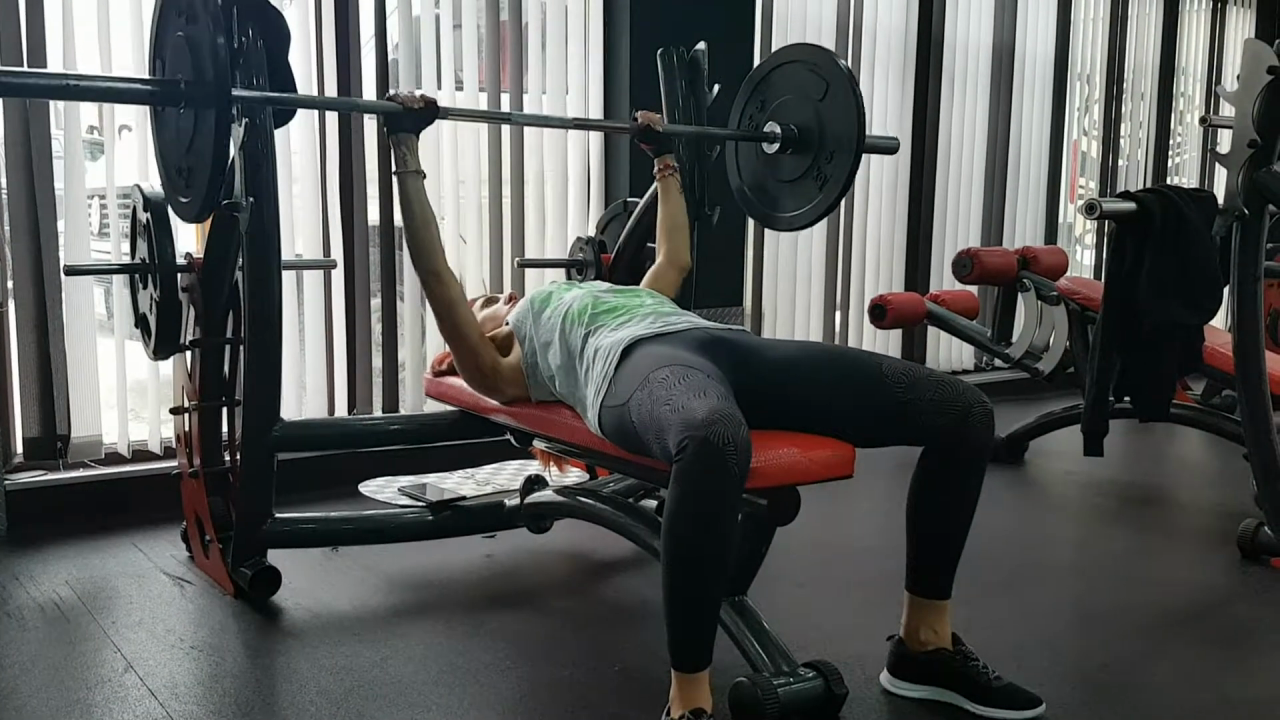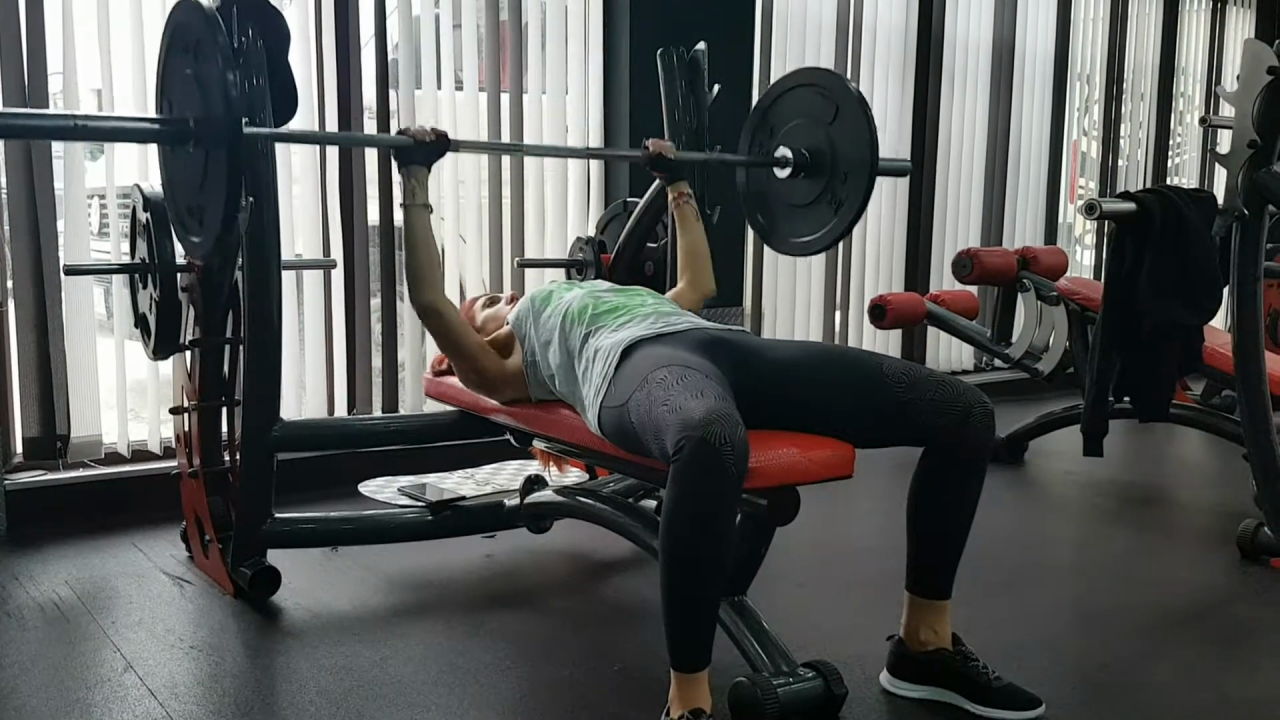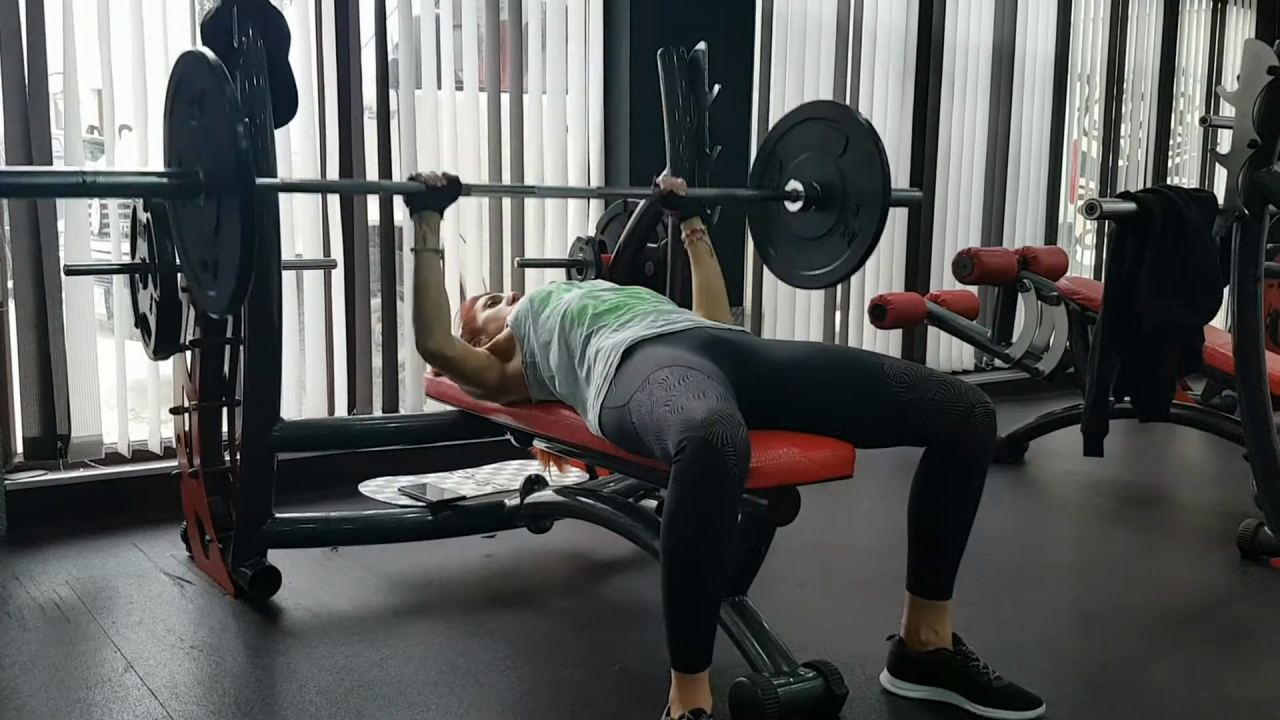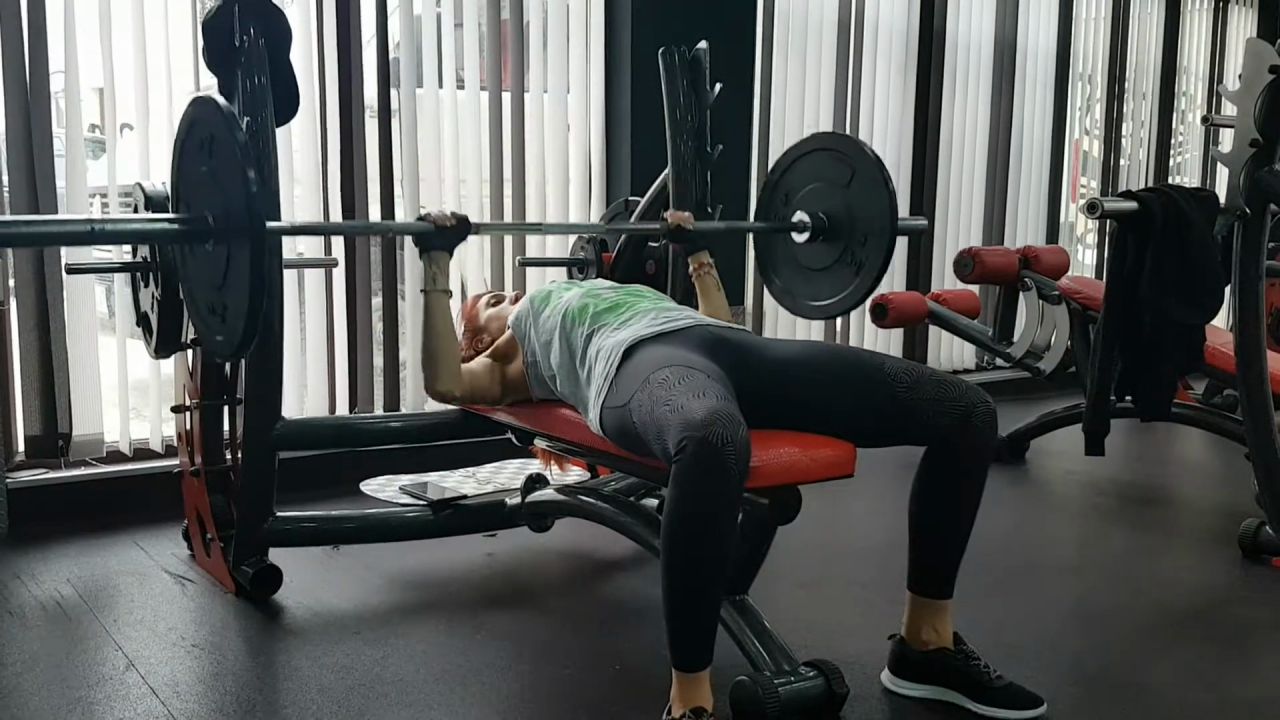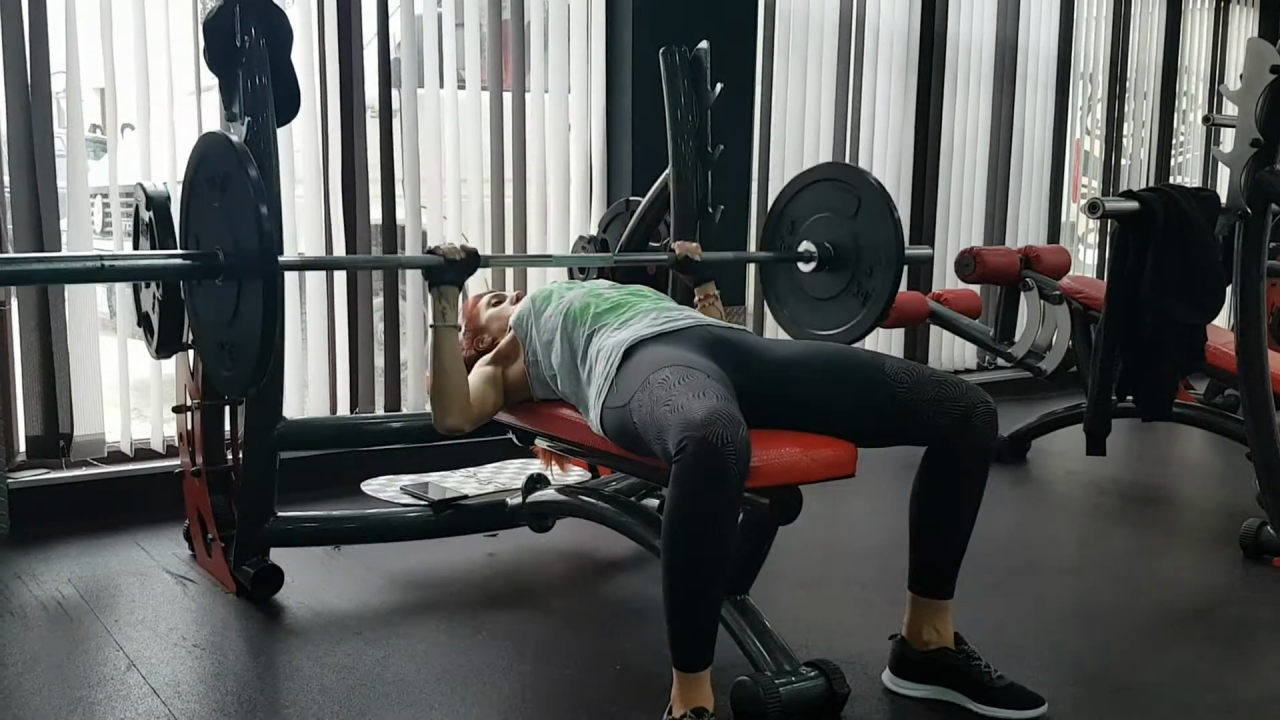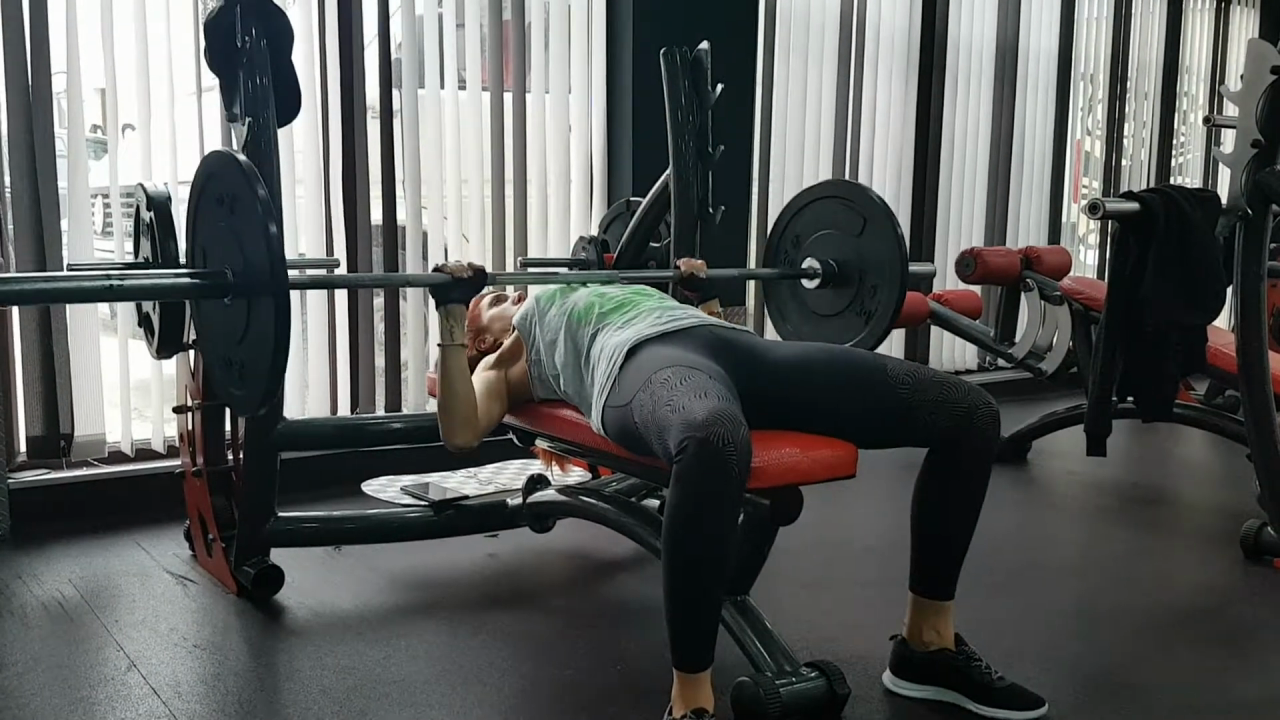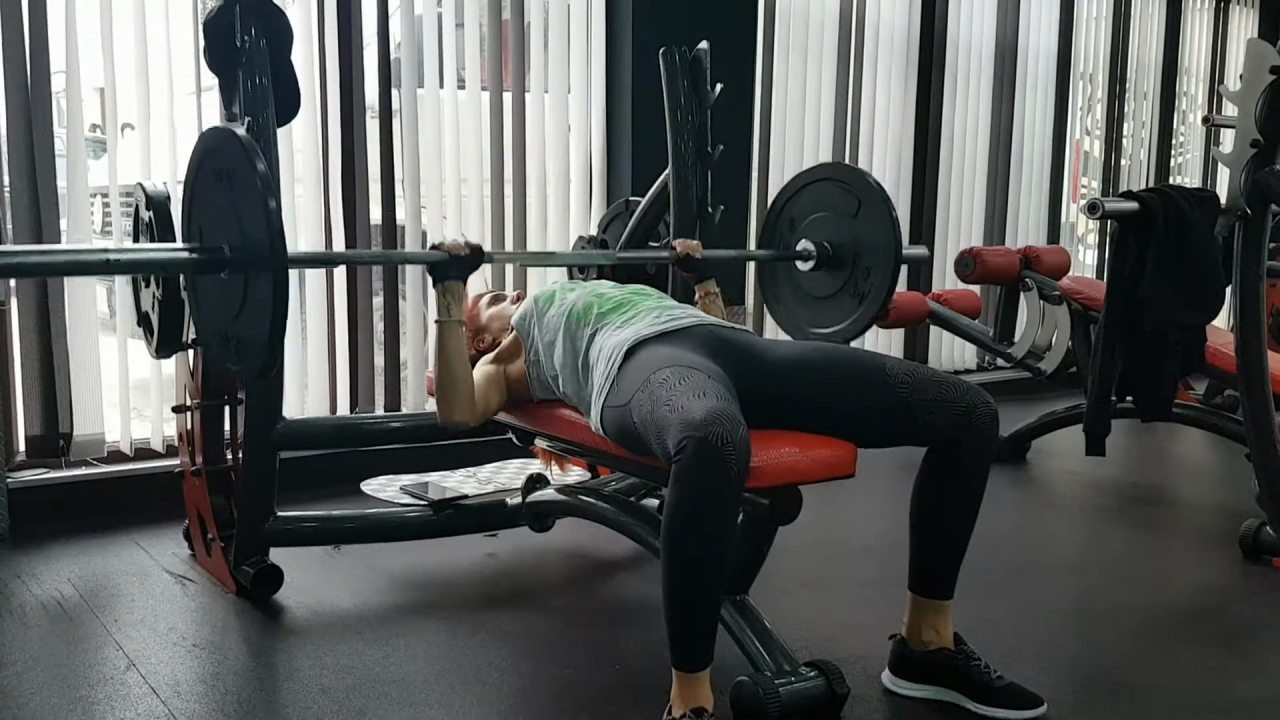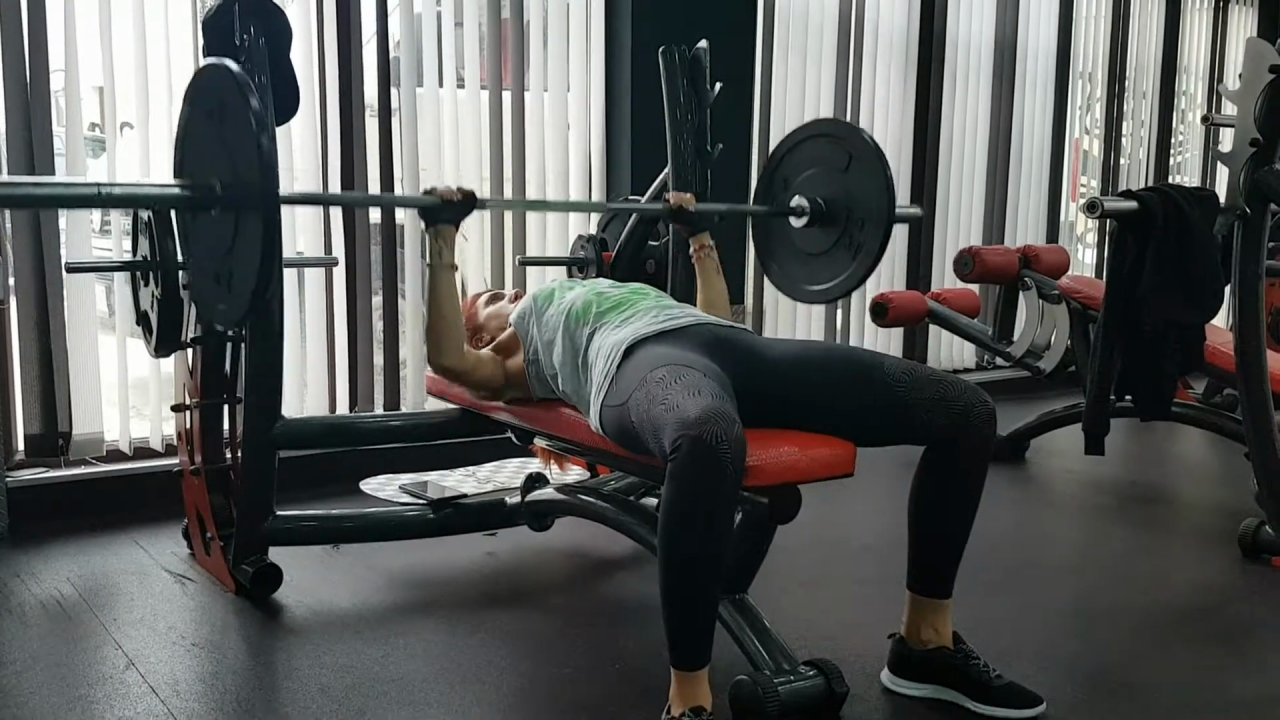
dt=0.2s
person 1, frame 1
left shoulder: (585, 302)
right shoulder: (502, 371)
left elbow: (674, 263)
right elbow: (434, 276)
left wrist: (663, 158)
right wrist: (407, 150)
left knee: (962, 413)
right knee: (713, 441)
left ankle: (923, 646)
person 1, frame 2
left shoulder: (590, 304)
right shoulder: (501, 371)
left elbow: (698, 288)
right elbow: (430, 305)
left wrist: (677, 186)
right wrist: (415, 179)
left hip: (724, 347)
left knee: (963, 413)
right knee: (710, 441)
left ankle: (924, 646)
person 1, frame 3
left shoulder: (591, 297)
right shoulder: (505, 369)
left elbow: (714, 314)
right elbow: (437, 349)
left wrist: (690, 220)
right wrist: (427, 223)
left hip: (726, 351)
left knee: (965, 414)
right knee: (711, 441)
left ankle: (925, 647)
person 1, frame 4
left shoulder: (585, 299)
right shoulder: (506, 365)
right elbow: (445, 384)
left wrist: (698, 252)
right wrist: (436, 262)
left hip: (727, 347)
left knee: (966, 413)
right knee: (712, 441)
left ankle: (925, 645)
person 1, frame 5
left shoulder: (601, 297)
right shoulder: (504, 363)
right elbow: (452, 417)
left wrist: (701, 279)
right wrist: (444, 296)
left knee: (965, 412)
right knee: (713, 441)
left ankle: (926, 645)
person 1, frame 6
left shoulder: (597, 303)
right shoulder: (506, 363)
right elbow: (460, 434)
left wrist: (706, 294)
right wrist: (450, 311)
left knee: (968, 414)
right knee: (713, 440)
left ankle: (926, 644)
person 1, frame 7
left shoulder: (587, 303)
right shoulder: (505, 365)
right elbow: (457, 409)
left wrist: (704, 279)
right wrist: (450, 286)
left knee: (967, 412)
right knee: (712, 440)
left ankle: (926, 646)
person 1, frame 8
left shoulder: (591, 305)
right shoulder: (507, 366)
left elbow: (717, 321)
right elbow: (447, 359)
left wrist: (700, 238)
right wrist: (442, 237)
left knee: (966, 413)
right knee: (708, 439)
left ankle: (925, 645)
